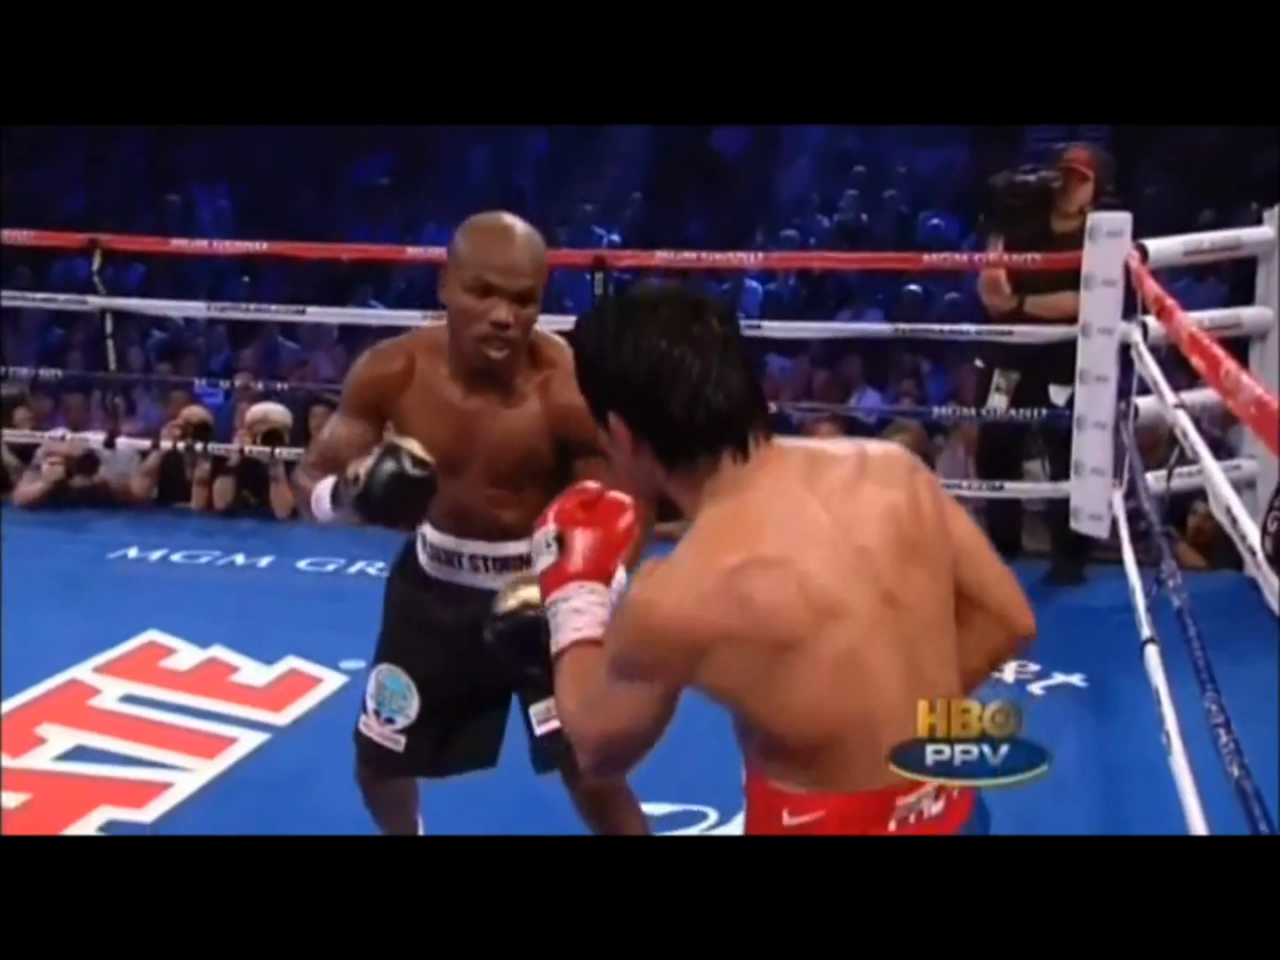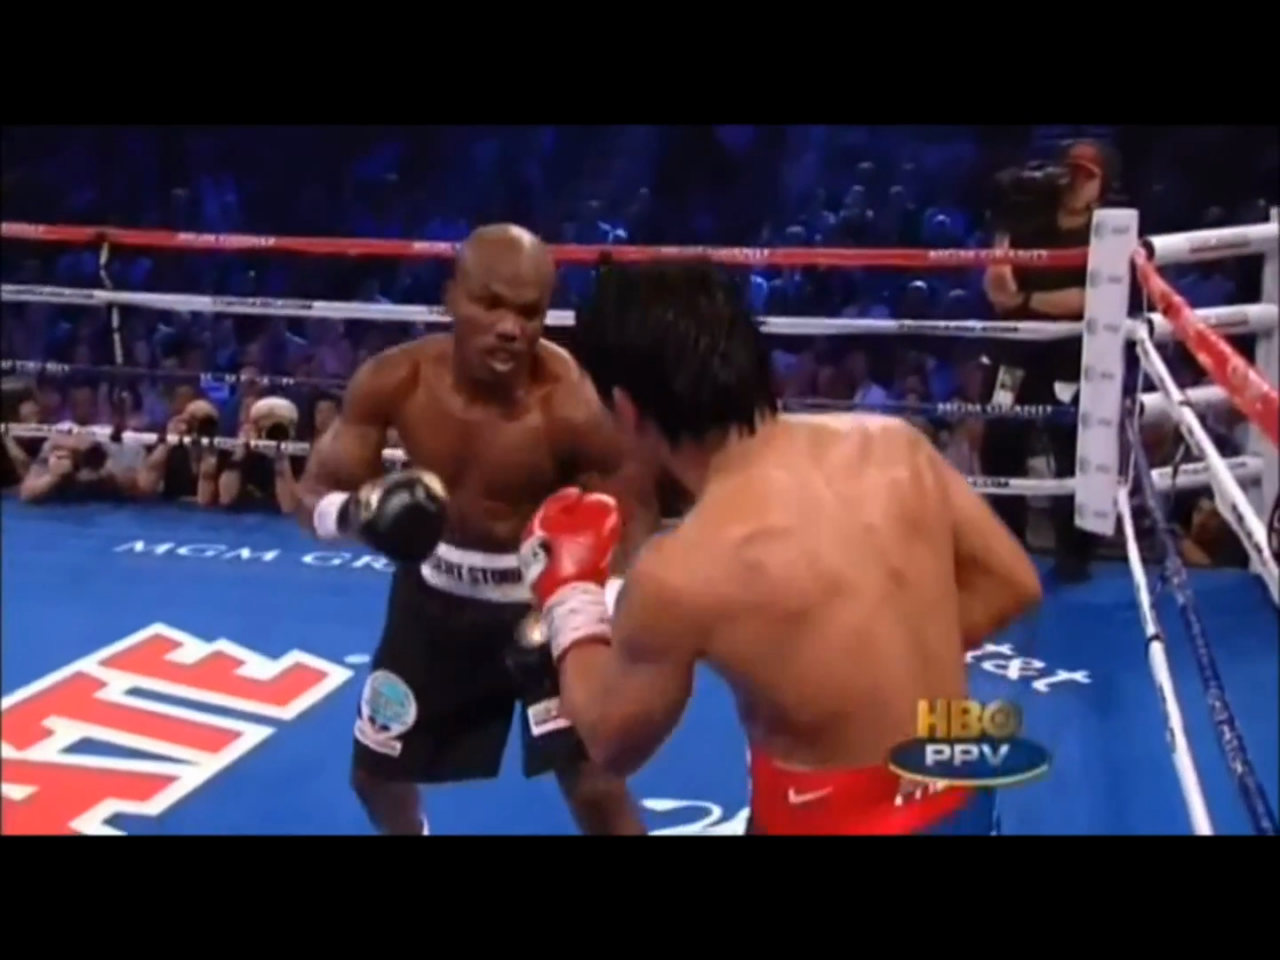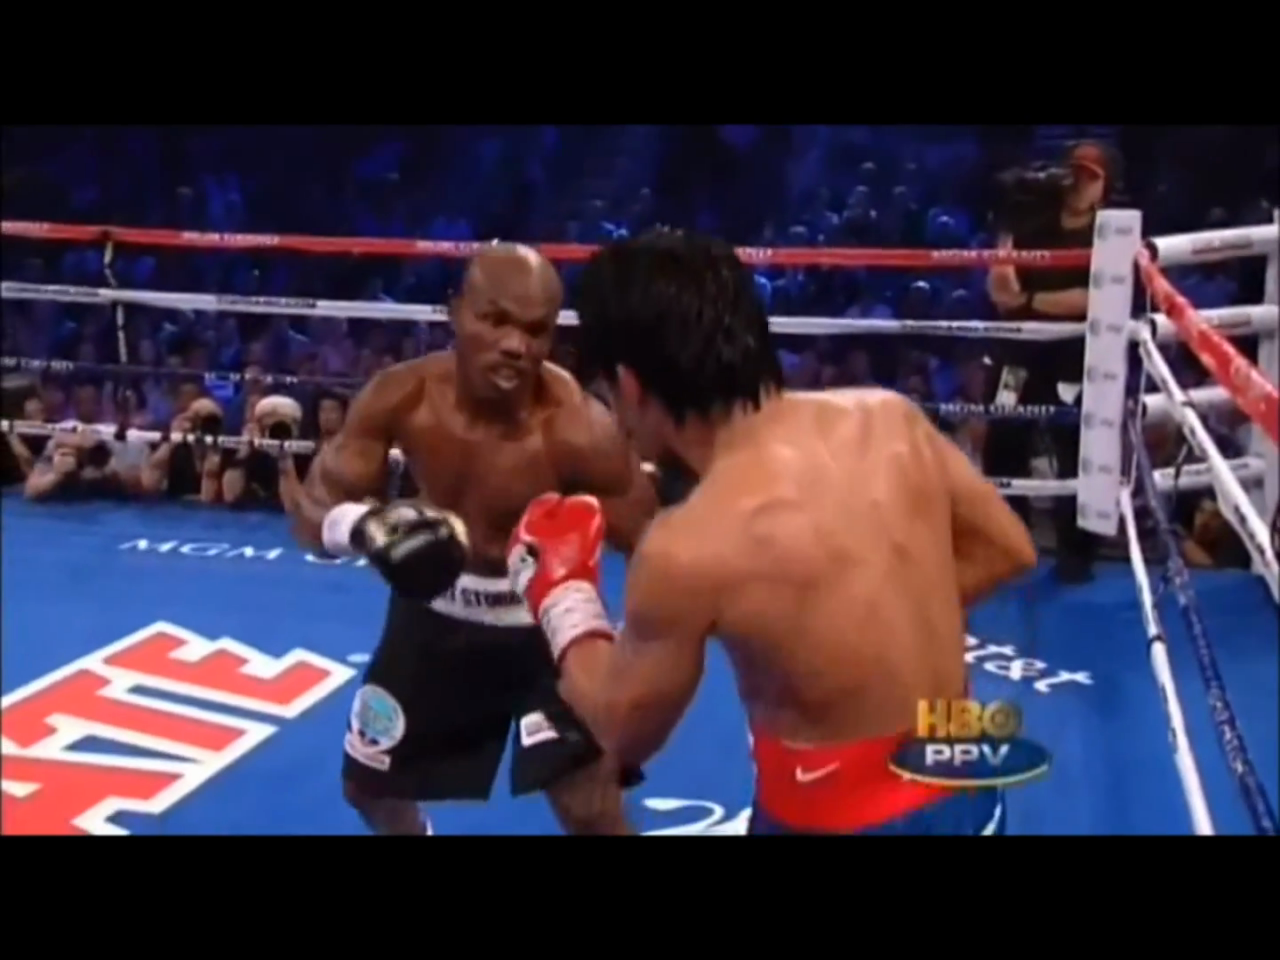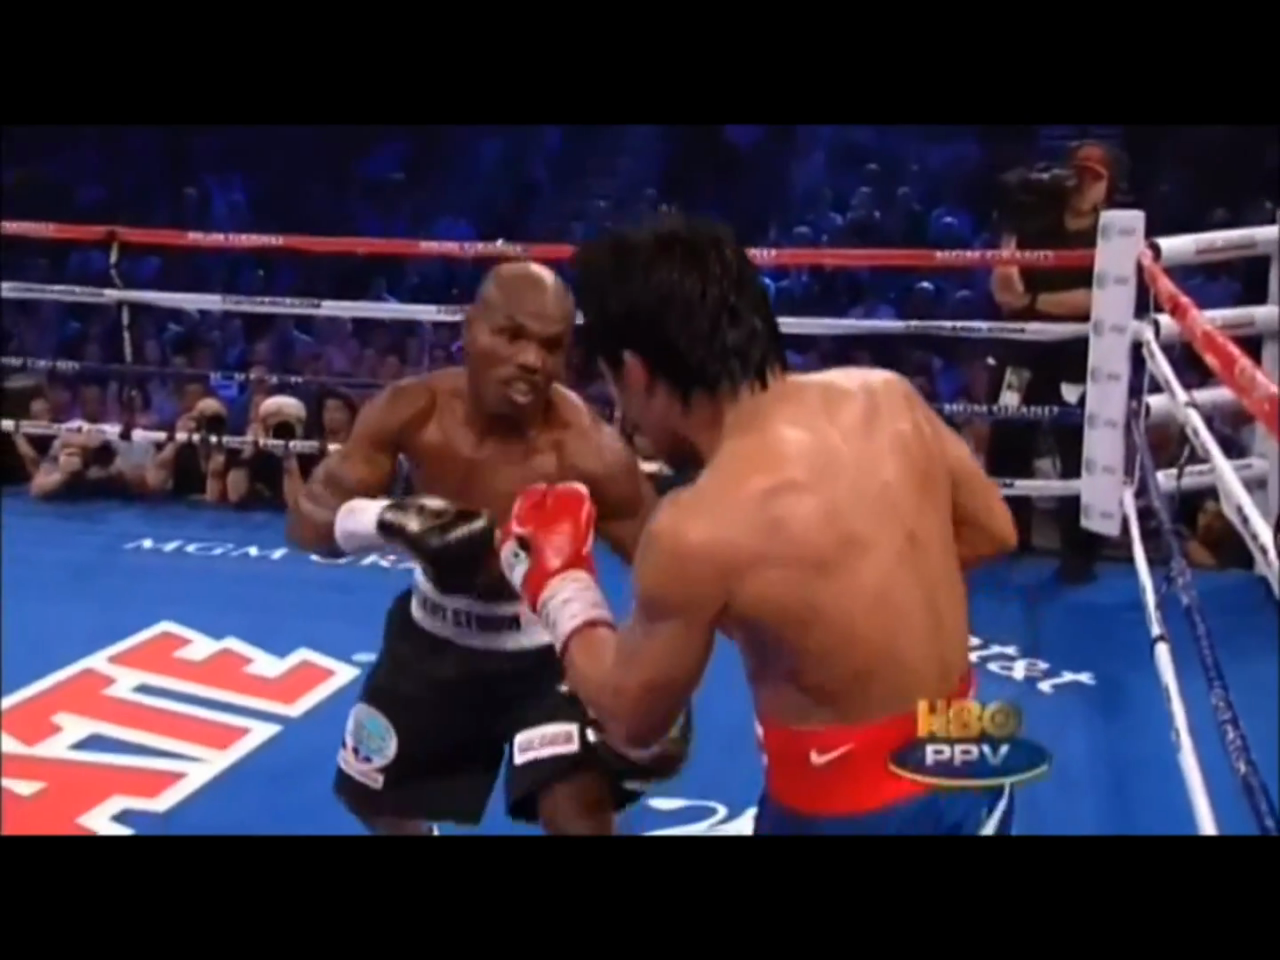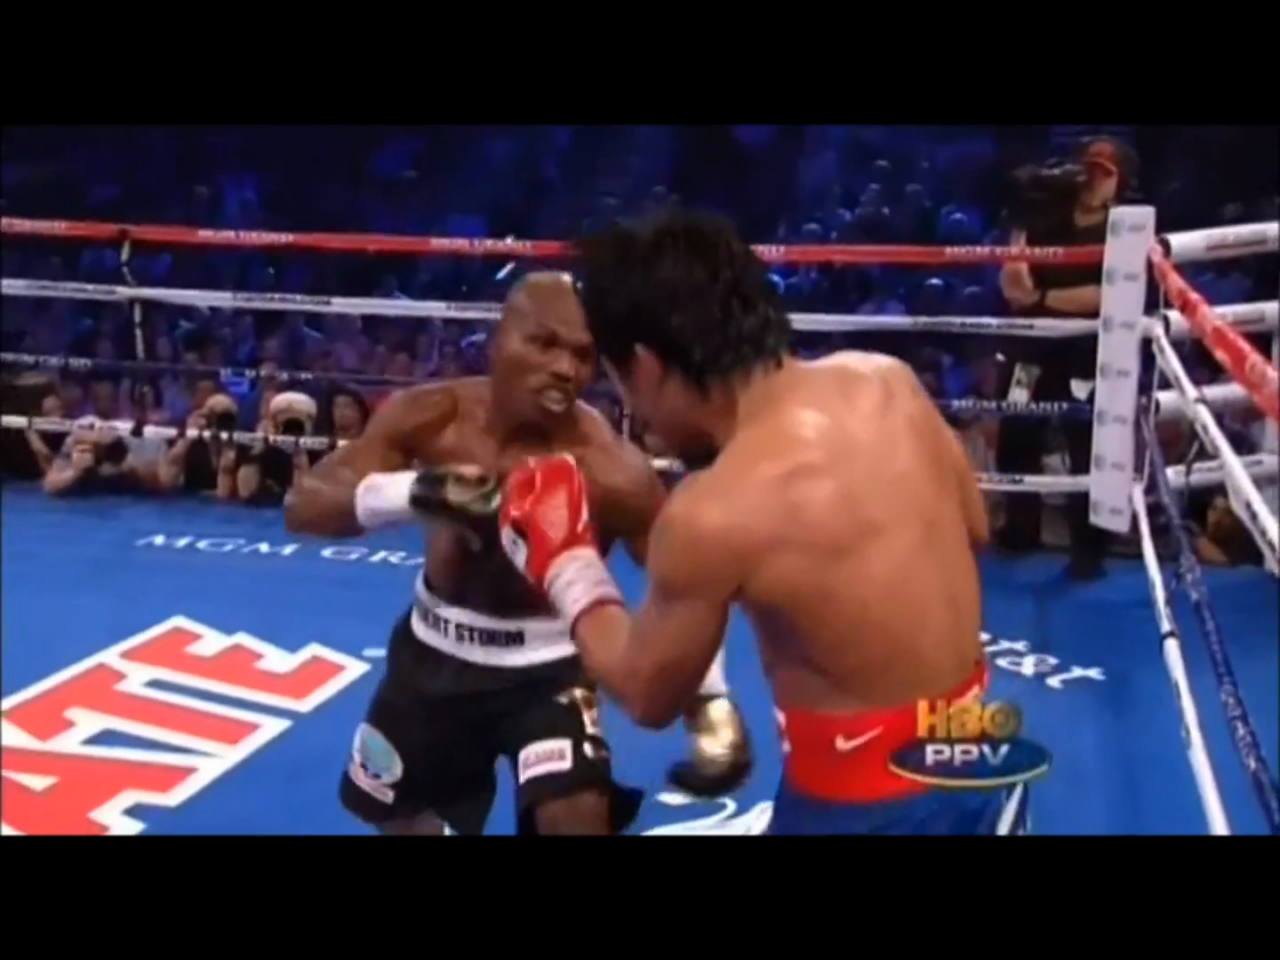
dt=0.1s
person 1, frame 1
left shoulder: (673, 598)
right shoulder: (888, 470)
left elbow: (600, 746)
right elbow: (1008, 620)
left wrist: (573, 593)
right hip: (949, 820)
person 1, frame 2
left shoulder: (680, 575)
right shoulder: (891, 445)
left elbow: (612, 743)
right elbow: (1013, 583)
left wrist: (570, 594)
left hip: (828, 821)
right hip: (958, 808)
person 1, frame 3
left shoulder: (687, 550)
right shoulder: (888, 418)
left elbow: (626, 729)
right elbow: (1007, 550)
left wrist: (561, 596)
left hip: (837, 818)
person 1, frame 4
left shoulder: (698, 532)
right shoulder: (887, 399)
left elbow: (636, 716)
right elbow: (993, 532)
left wrist: (560, 588)
left hip: (850, 814)
person 1, frame 5
left shoulder: (712, 515)
right shoulder: (887, 382)
left elbow: (648, 691)
right elbow: (968, 522)
left wrist: (566, 563)
left hip: (865, 810)
person 2, frame 1
left shoulder: (570, 392)
right shoulder: (391, 371)
right elbow: (310, 480)
right wrist: (351, 489)
right hip: (435, 583)
left knee: (594, 774)
right knee: (378, 760)
right ankle: (404, 836)
person 2, frame 2
left shoulder: (574, 409)
right shoulder: (394, 380)
left elbow: (638, 534)
right elbow: (311, 492)
right wrist: (354, 508)
right hip: (438, 592)
left knee: (597, 789)
right knee: (375, 768)
right ankle: (408, 836)
person 2, frame 3
left shoulder: (579, 432)
right shoulder: (399, 397)
right elbow: (311, 506)
right wrist: (365, 527)
left hip: (545, 623)
right hip: (435, 615)
left knee: (589, 804)
right knee: (367, 780)
right ankle: (410, 833)
person 2, frame 4
left shoulder: (590, 456)
right shoulder: (409, 411)
right elbow: (308, 516)
right wrist: (387, 519)
left hip: (540, 646)
right hip: (432, 630)
left knee: (574, 813)
right knee: (372, 793)
right ankle: (415, 836)
person 2, frame 5
left shoulder: (613, 473)
right shoulder: (428, 415)
right elbow: (304, 504)
left wrist: (712, 697)
right wrist: (415, 490)
left hip: (547, 666)
right hip: (434, 651)
left knee: (574, 824)
right knee: (381, 801)
right ankle: (431, 831)
person 3, frame 1
right shoulder: (1023, 230)
left elbow: (1082, 302)
right elbow: (989, 289)
left wrist: (1019, 304)
right wrist: (996, 243)
left hip: (1067, 361)
right hip: (1013, 354)
left knee: (1068, 457)
right knee: (995, 446)
left ankle: (1068, 553)
right ankle: (1001, 536)
person 3, frame 2
right shoulder: (1028, 227)
left elbow: (1087, 299)
right elbow: (994, 286)
left wrist: (1024, 300)
right wrist: (1002, 240)
left hip: (1072, 359)
right hip: (1019, 350)
left knee: (1072, 454)
right knee: (999, 443)
left ankle: (1073, 550)
person 3, frame 3
right shoulder: (1032, 228)
left elbow: (1090, 300)
right elbow: (998, 286)
left wrist: (1028, 300)
right wrist: (1005, 241)
left hip: (1075, 358)
right hip: (1022, 350)
left knee: (1075, 454)
right knee: (1002, 444)
left ankle: (1075, 550)
person 3, frame 4
right shoulder: (1036, 228)
left elbow: (1094, 300)
right elbow: (1002, 287)
left wrist: (1032, 301)
right wrist: (1009, 239)
left hip: (1079, 359)
right hip: (1026, 351)
left knee: (1078, 455)
right knee: (1006, 443)
left ankle: (1079, 551)
person 3, frame 5
right shoulder: (1046, 224)
left elbow: (1104, 296)
right elbow: (1011, 284)
left wrist: (1041, 298)
right wrist: (1019, 239)
left hip: (1089, 355)
right hip: (1035, 347)
left knee: (1088, 451)
right knee: (1015, 440)
left ankle: (1087, 548)
right ankle: (1019, 529)
